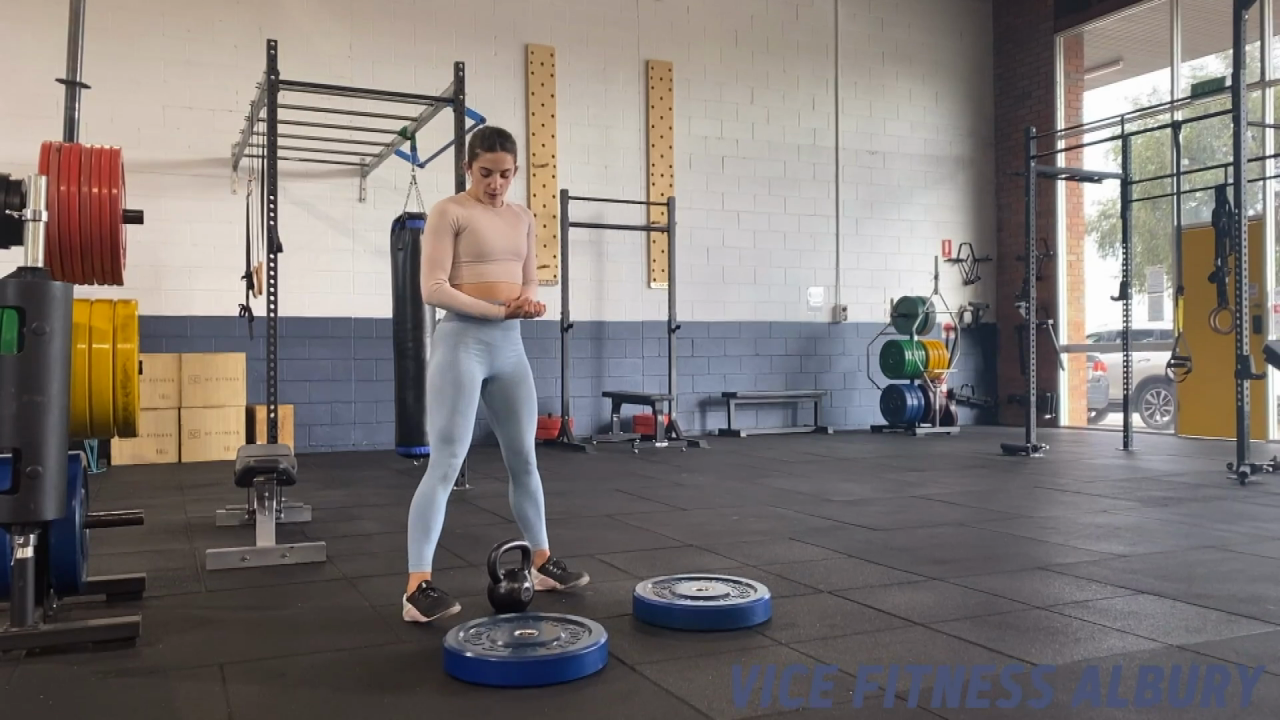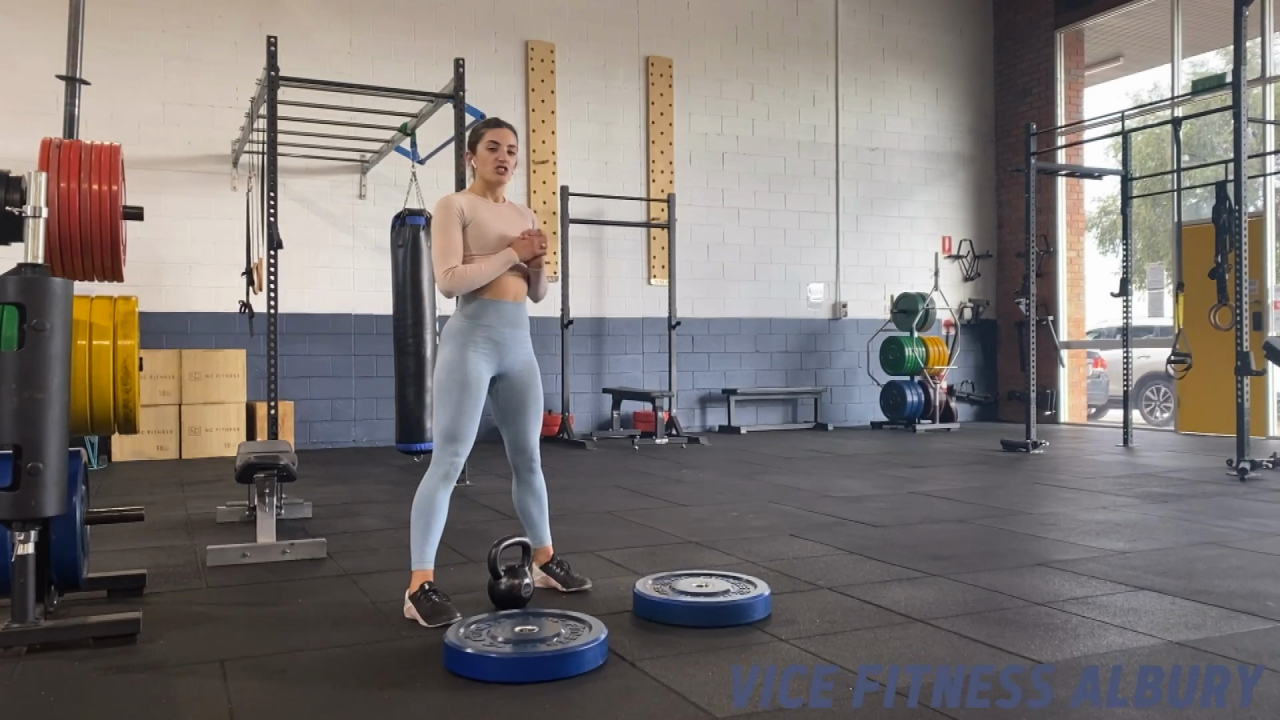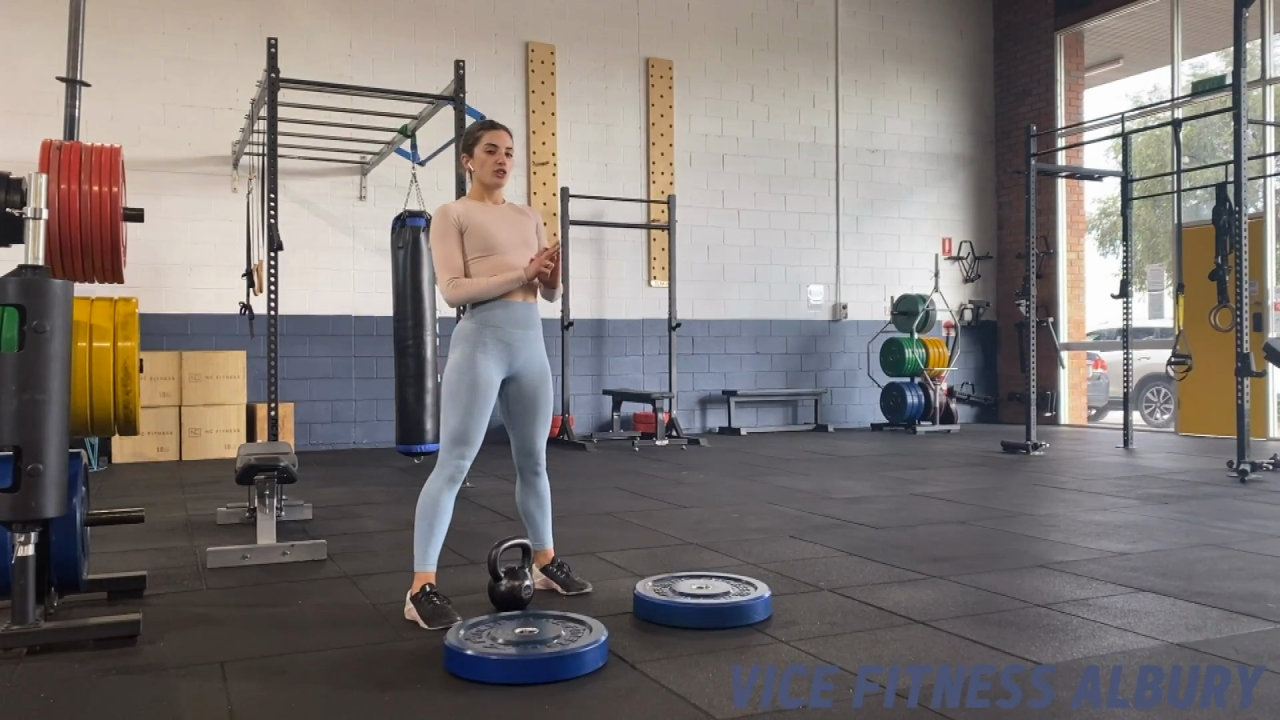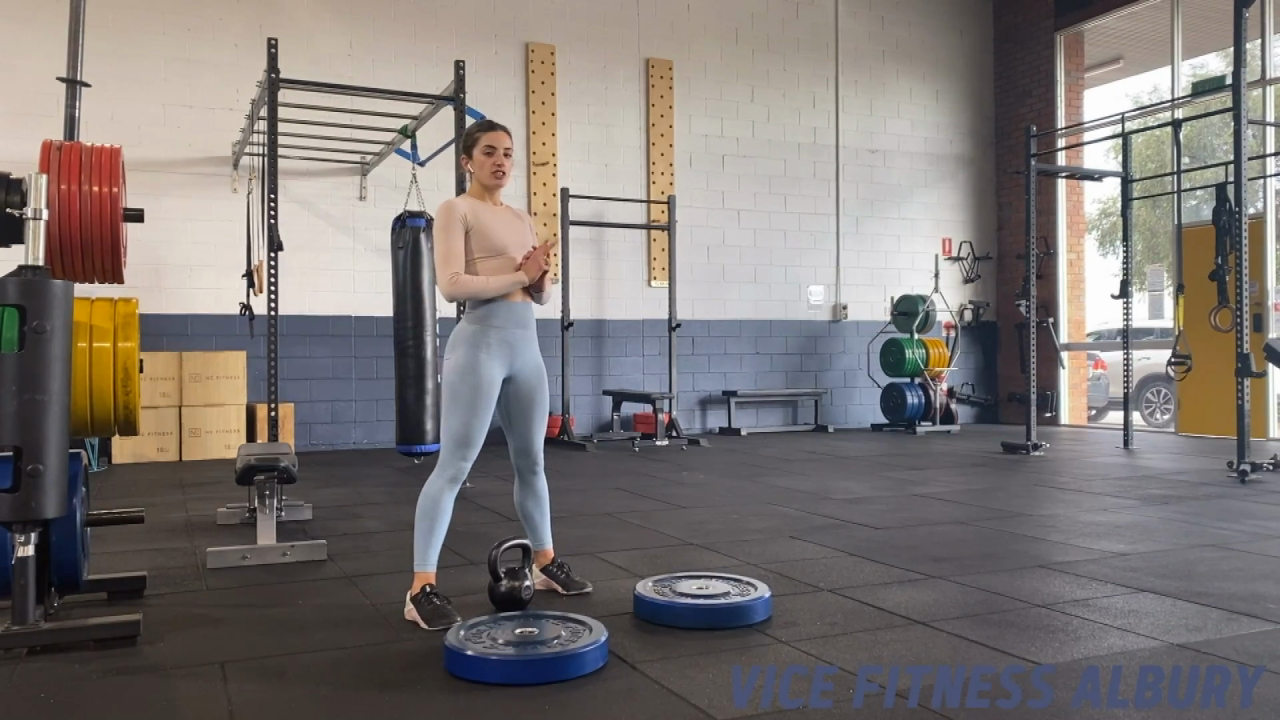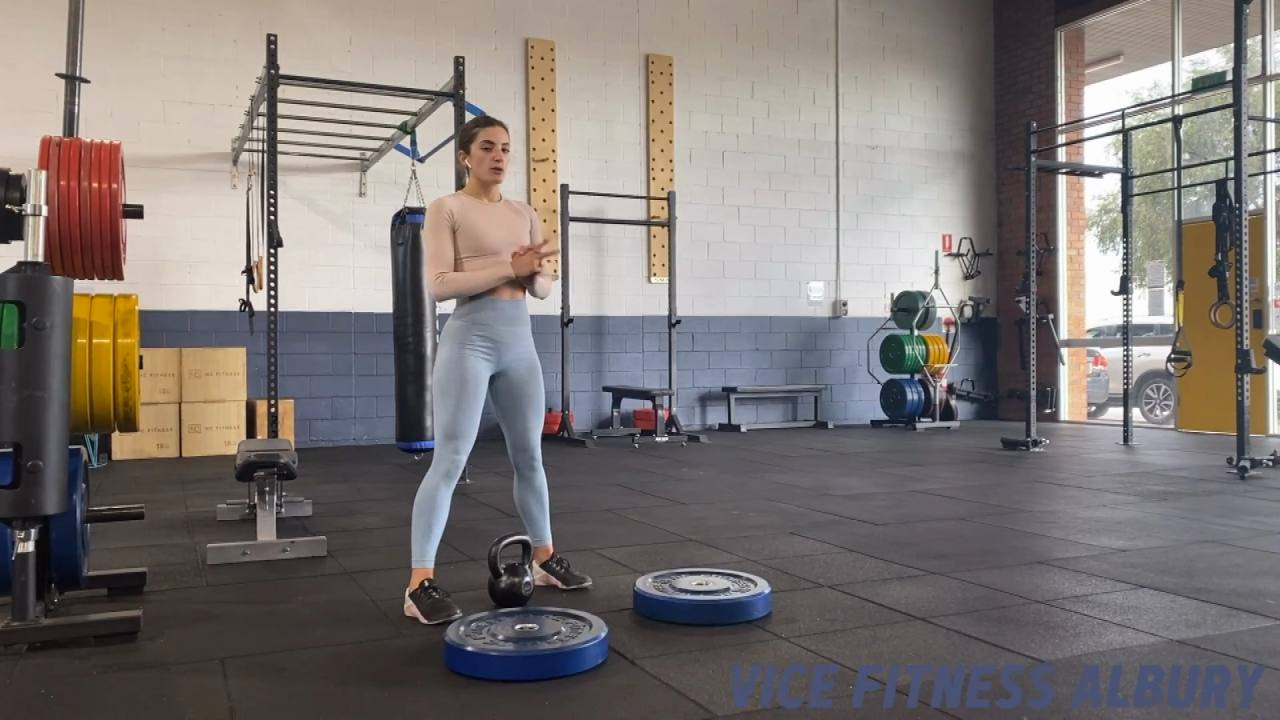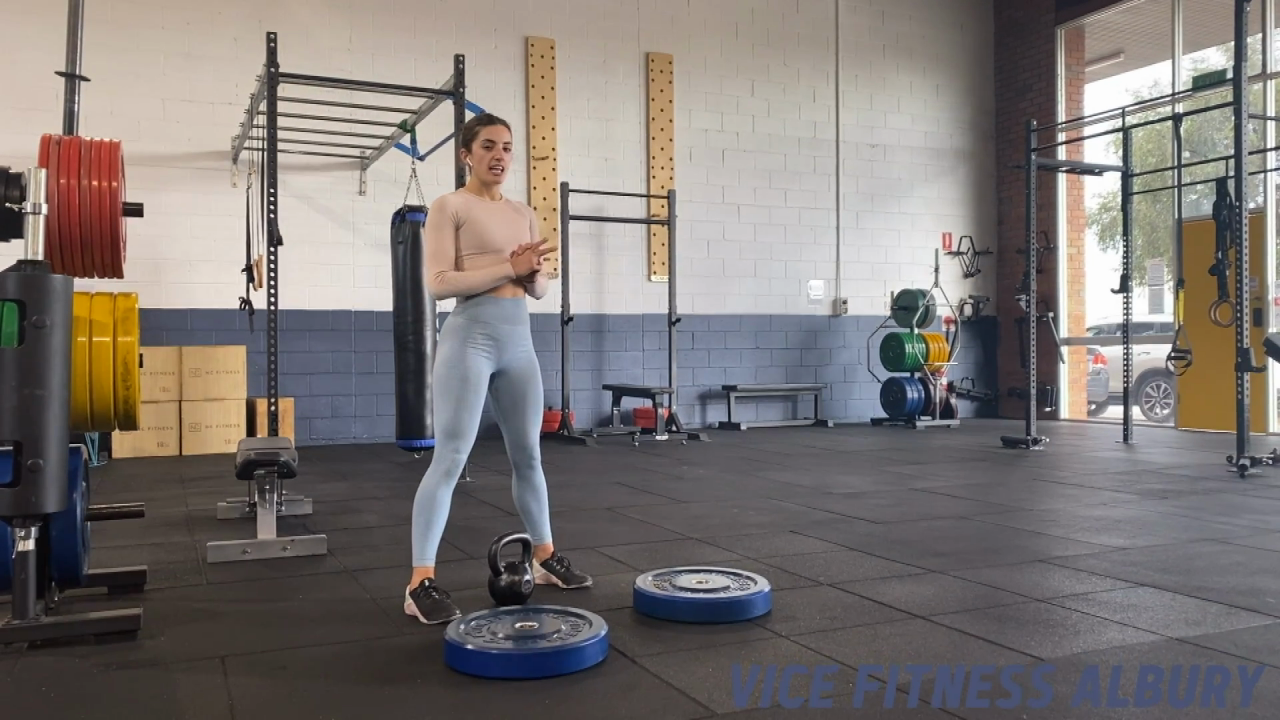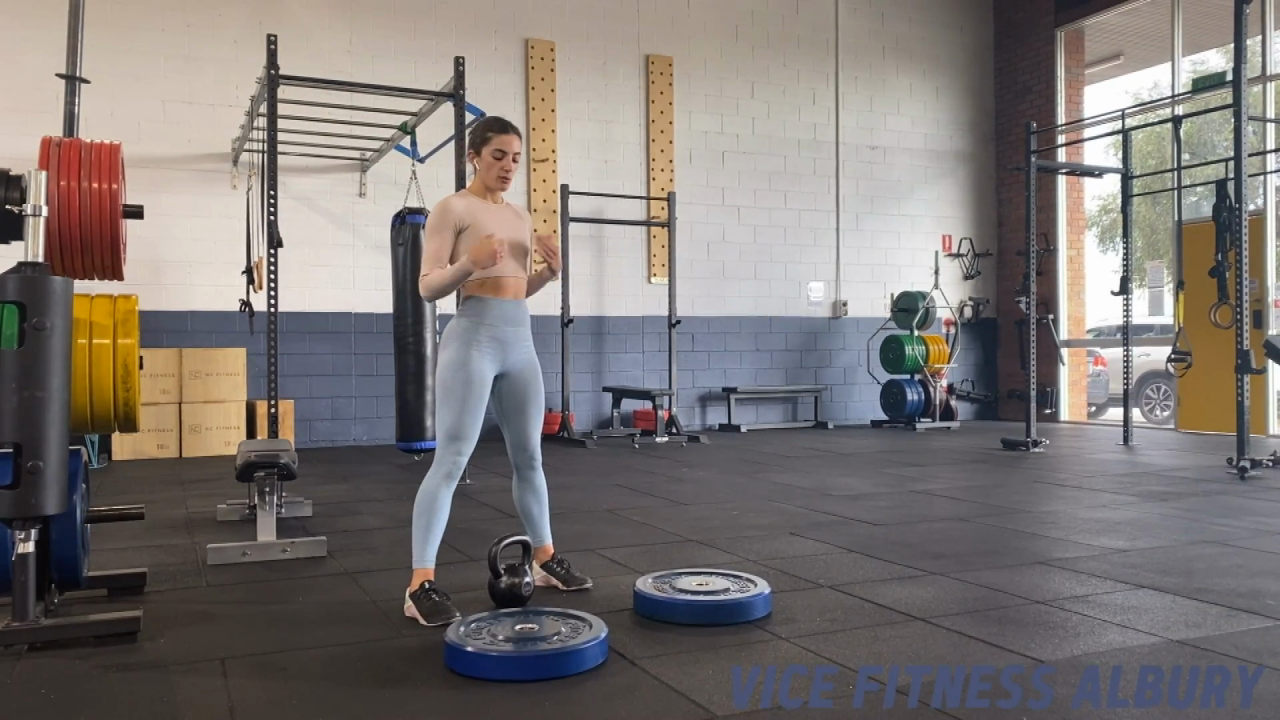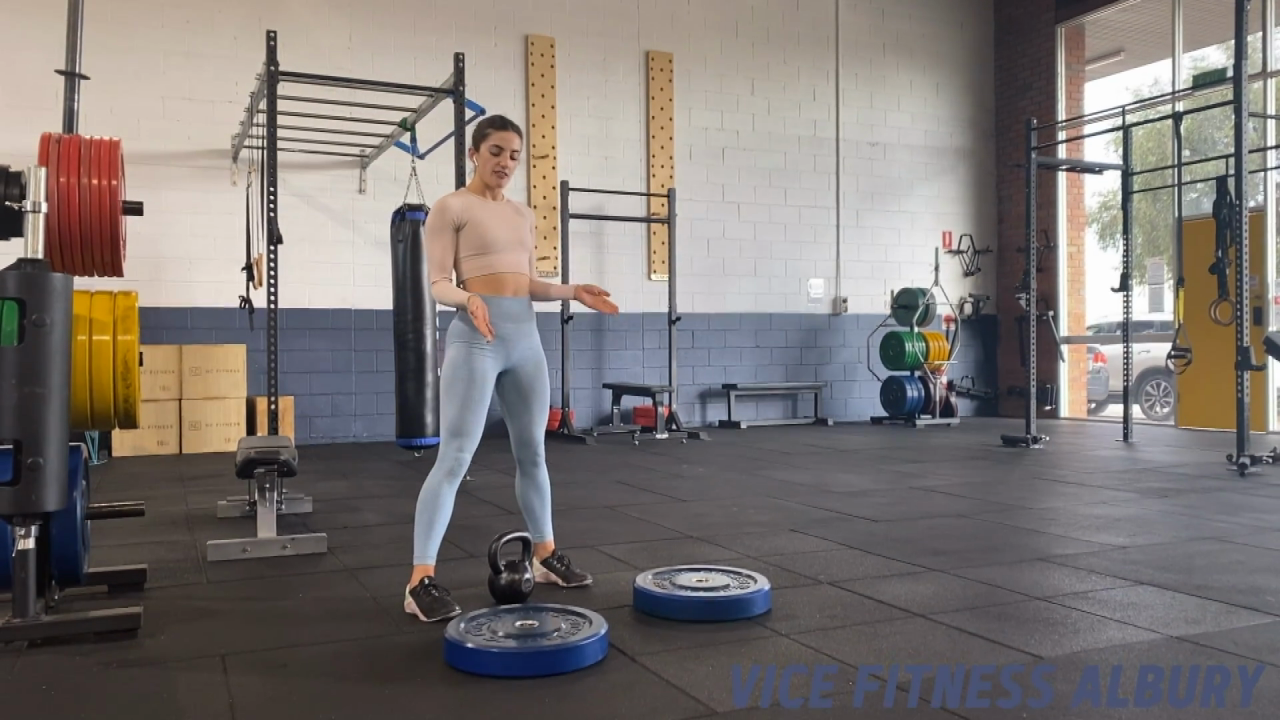
dt=0.5s
person 1, frame 1
left shoulder: (522, 217)
right shoulder: (447, 212)
right elbow: (433, 289)
left wrist: (526, 301)
right wrist: (498, 310)
left hip: (510, 346)
right hip: (461, 341)
left knee: (523, 459)
right knee: (446, 463)
left ankle: (542, 562)
right ankle: (418, 587)
person 1, frame 2
left shoulder: (524, 216)
right shoulder: (455, 206)
left elbow: (538, 292)
right elbow: (449, 280)
left wrist: (535, 263)
right wrist: (512, 254)
left hip: (518, 340)
right hip: (472, 336)
left knee: (527, 458)
right knee: (448, 461)
left ankle: (545, 560)
right ankle: (420, 587)
person 1, frame 3
left shoulder: (528, 217)
right shoulder: (452, 214)
left elbow: (552, 293)
right elbow: (453, 291)
left wrist: (550, 273)
right wrist: (523, 271)
left hip: (530, 341)
right hip: (481, 340)
left knee: (533, 461)
right knee: (454, 464)
left ankle: (545, 561)
right ankle: (422, 587)
person 1, frame 4
left shoulder: (522, 219)
right shoulder: (456, 210)
left elbow: (537, 293)
right elbow: (452, 285)
left wrist: (539, 277)
right wrist: (519, 274)
left hip: (525, 344)
right hip: (480, 341)
left knee: (531, 461)
right knee: (455, 464)
left ankle: (546, 562)
right ankle: (421, 588)
person 1, frame 5
left shoulder: (524, 214)
right shoulder: (446, 209)
left elbow: (543, 285)
right elbow: (440, 284)
left wrist: (532, 273)
right wrist: (508, 267)
left hip: (518, 339)
right hip: (469, 339)
left knee: (529, 456)
right knee: (449, 460)
left ankle: (545, 558)
right ankle: (420, 583)
person 1, frame 6
left shoulder: (523, 213)
right shoulder: (449, 206)
left elbow: (538, 288)
right elbow: (439, 283)
left wrist: (532, 274)
right wrist: (508, 268)
left hip: (518, 338)
right hip: (470, 336)
left knee: (527, 455)
right knee: (450, 459)
left ankle: (545, 556)
right ankle: (420, 582)
person 1, frame 7
left shoulder: (520, 215)
right shoulder: (453, 208)
right elbow: (428, 285)
left wrist: (549, 268)
right wrist: (469, 262)
left hip: (520, 339)
right hip: (473, 336)
left knee: (529, 456)
right knee: (451, 460)
left ankle: (545, 558)
right ankle: (421, 584)
person 1, frame 8
left shoulder: (522, 214)
right shoulder: (450, 208)
right elbow: (437, 285)
left wrist: (572, 291)
right wrist: (468, 299)
left hip: (525, 338)
right hip: (475, 338)
left knee: (532, 453)
right knee: (455, 457)
left ankle: (546, 555)
right ankle: (421, 579)
